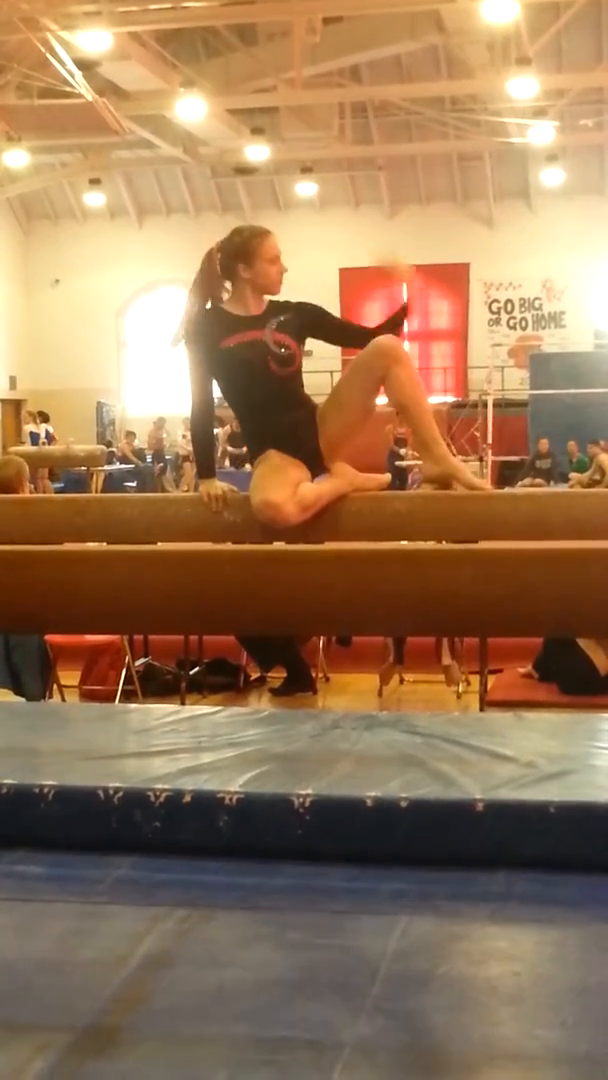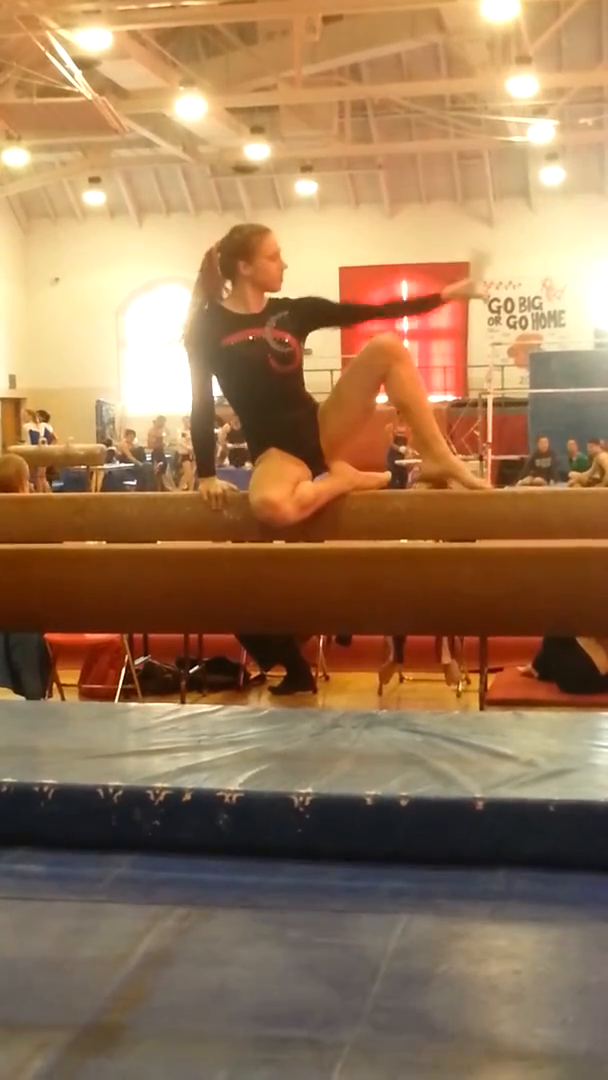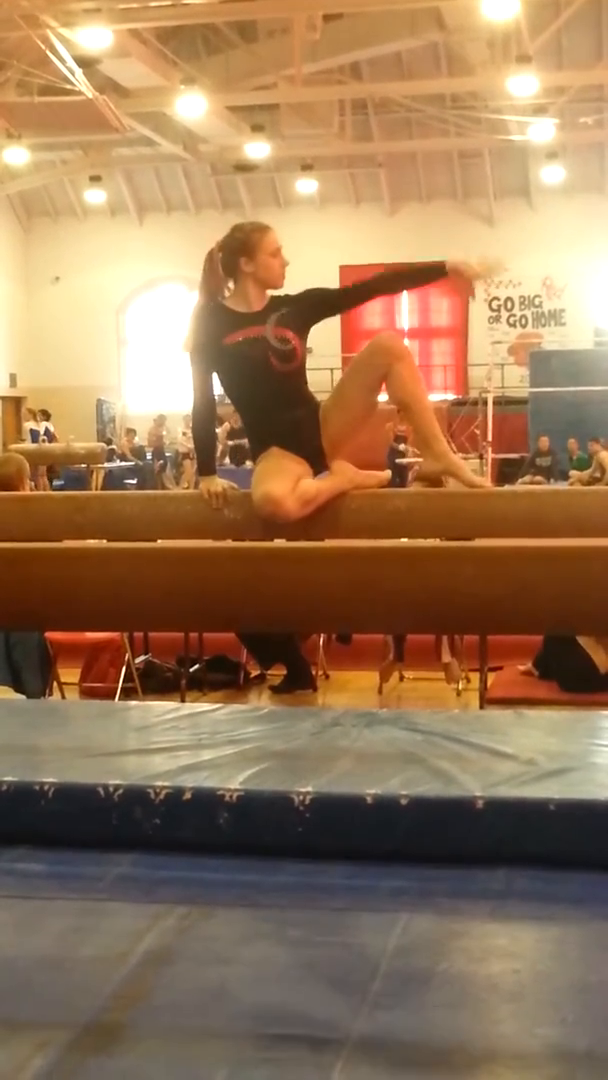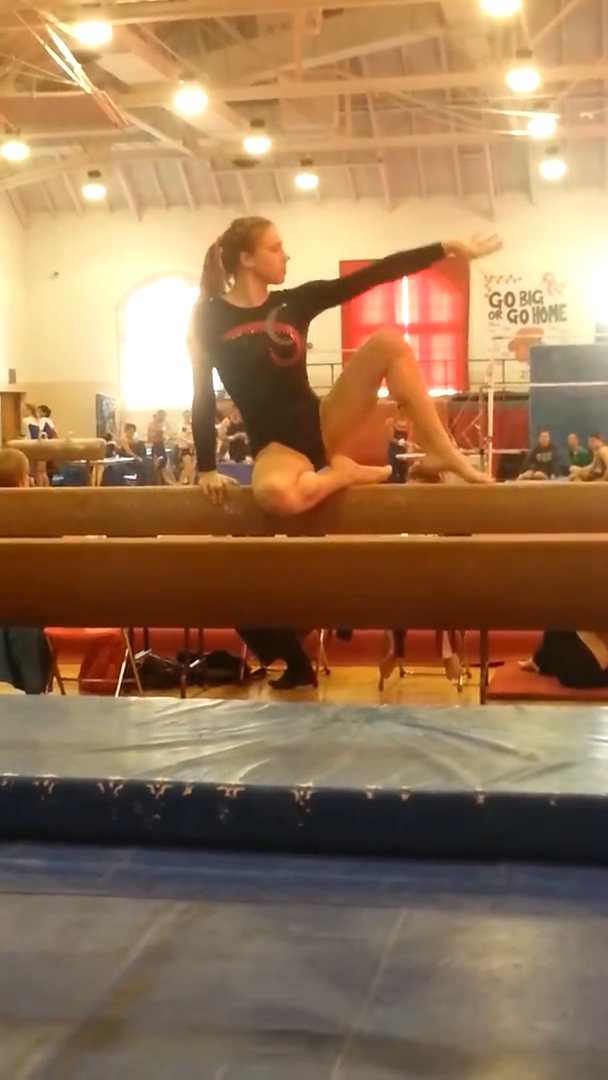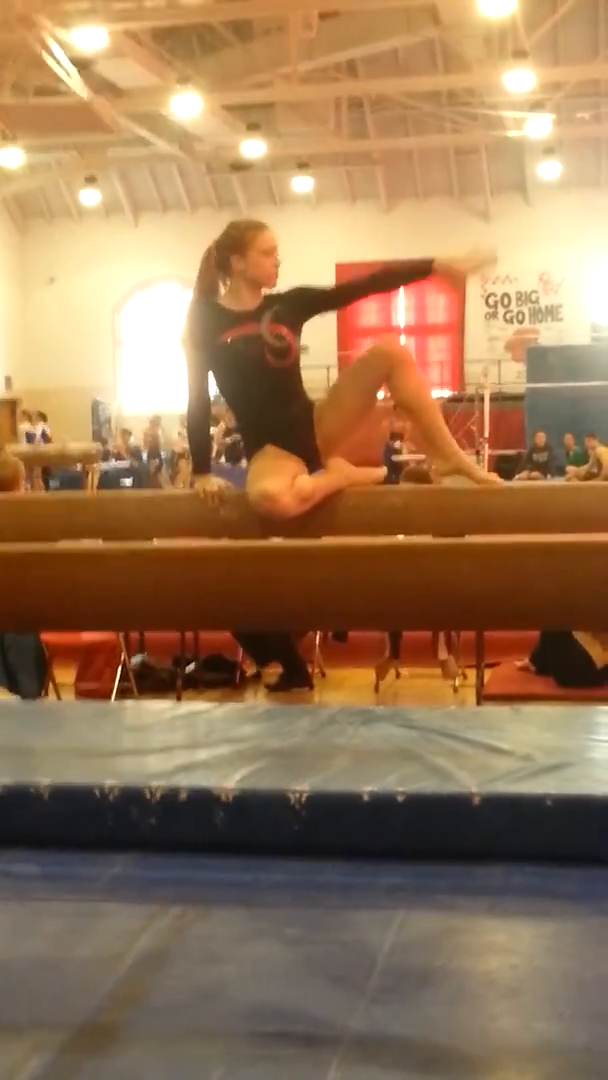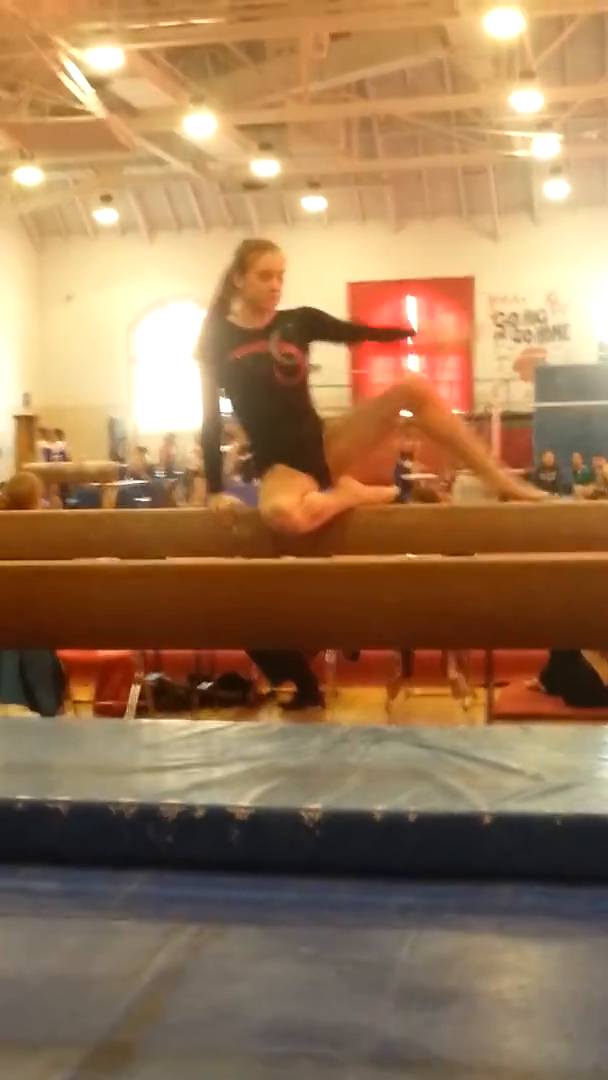
dt=0.1s
person 1, frame 1
left shoulder: (292, 315)
right shoulder: (206, 328)
left elbow: (366, 339)
right elbow: (201, 405)
left wrist: (406, 301)
right wrist: (206, 476)
left hip: (320, 431)
right hip: (274, 451)
left knee: (386, 347)
right knee: (274, 507)
left ankle: (439, 460)
right ankle: (346, 480)
person 1, frame 2
left shoulder: (293, 311)
right shoulder: (208, 327)
left elbow: (371, 313)
right elbow: (201, 403)
left wrist: (444, 295)
right wrist: (206, 475)
left hip: (321, 429)
right hip: (275, 450)
left knee: (387, 345)
right knee: (271, 506)
left ankle: (439, 458)
right ankle: (346, 479)
person 1, frame 3
left shoulder: (295, 308)
right shoulder: (211, 324)
left elbow: (367, 289)
right elbow: (203, 401)
left wrist: (448, 269)
right wrist: (207, 473)
left hip: (321, 429)
right hip: (276, 449)
left knee: (389, 344)
right knee: (273, 501)
left ankle: (441, 457)
right ankle: (346, 477)
person 1, frame 4
left shoulder: (295, 301)
right shoulder: (212, 319)
left elbow: (367, 277)
right elbow: (203, 396)
left wrist: (446, 249)
right wrist: (207, 469)
left hip: (322, 424)
right hip: (276, 445)
left knee: (389, 340)
right knee: (276, 494)
left ankle: (443, 453)
right ankle: (346, 473)
person 1, frame 5
left shoulder: (287, 305)
right shoulder: (206, 322)
left elbow: (358, 289)
right elbow: (198, 400)
left wrist: (438, 267)
right wrist: (202, 472)
left hip: (315, 426)
right hip: (272, 445)
left knee: (390, 351)
right knee: (272, 497)
left ankle: (452, 456)
right ankle: (344, 474)
person 1, frame 6
left shoulder: (297, 322)
right shoulder: (217, 339)
left elbow: (357, 333)
right elbow: (210, 417)
left wrist: (415, 334)
right wrist: (216, 490)
left hip: (326, 446)
right hip: (281, 466)
left knee: (414, 388)
right knee: (282, 514)
left ankle: (498, 478)
right ankle: (351, 494)
